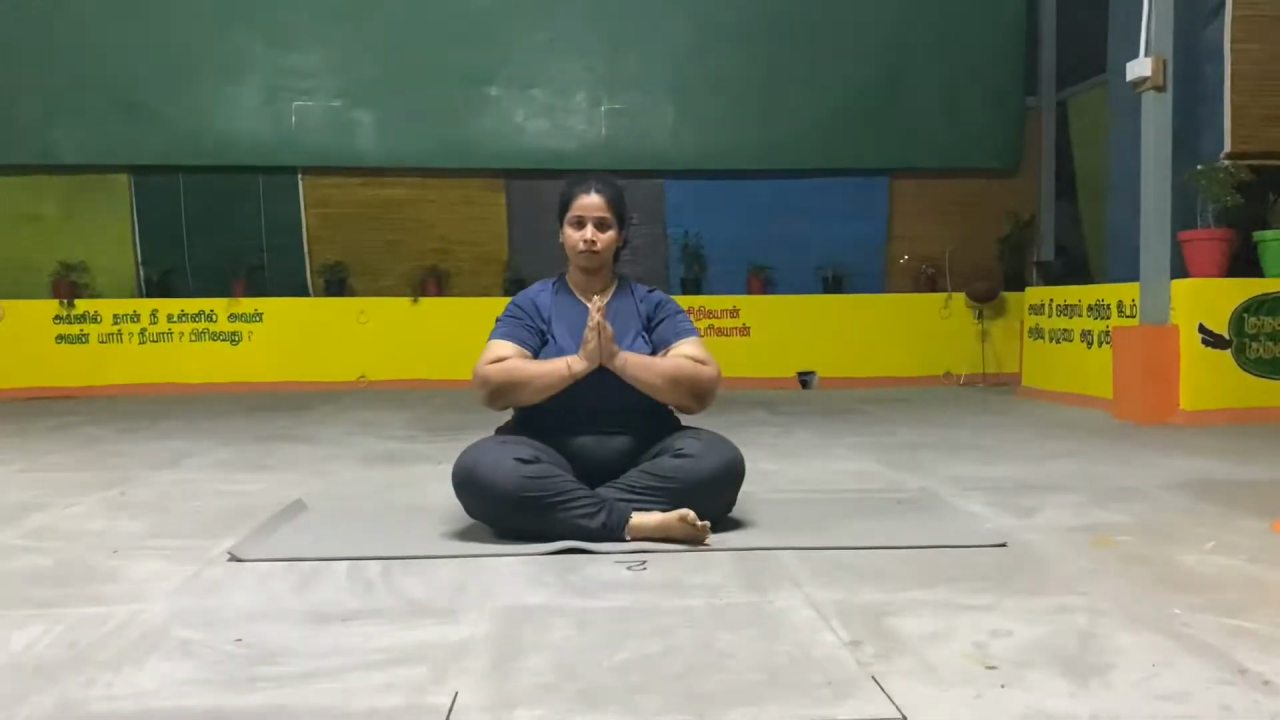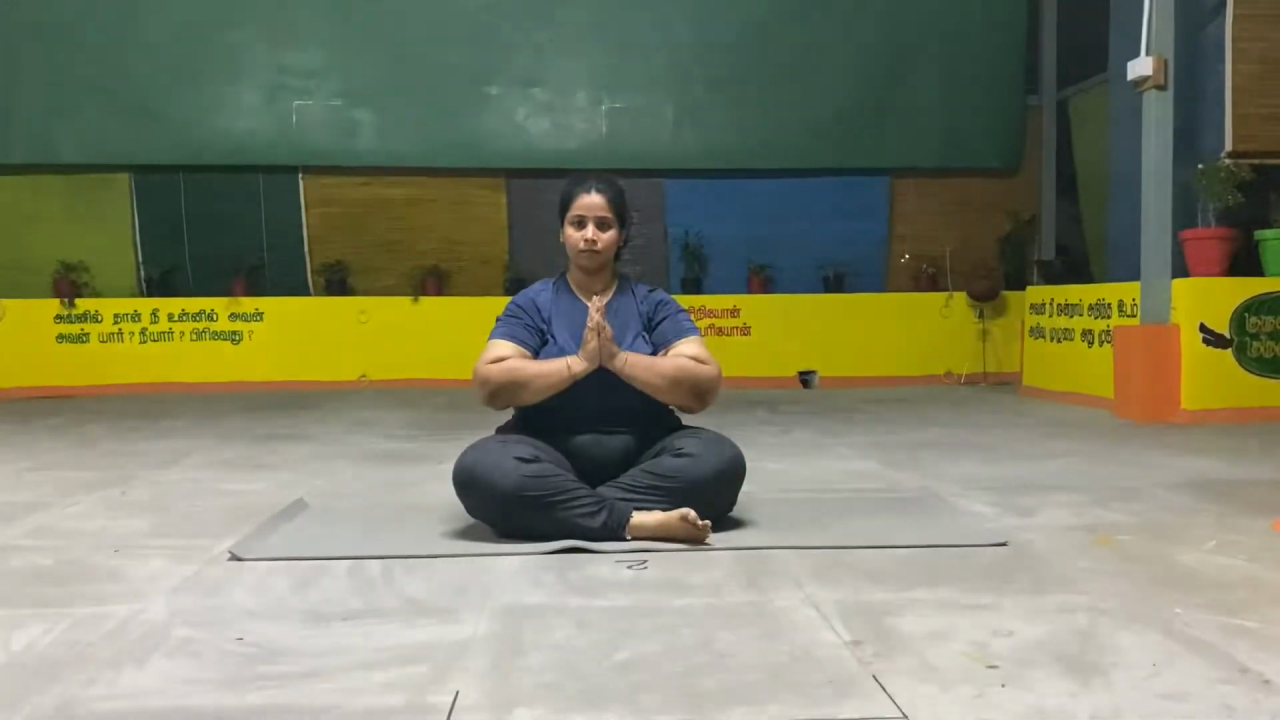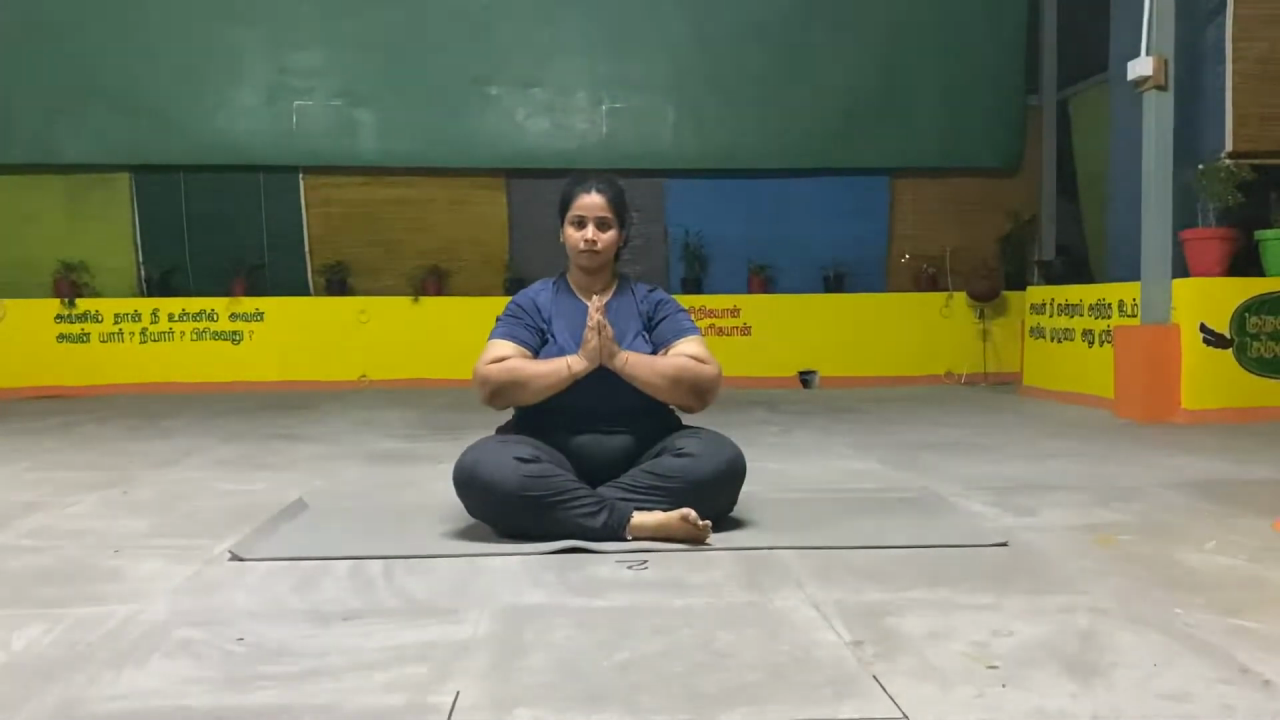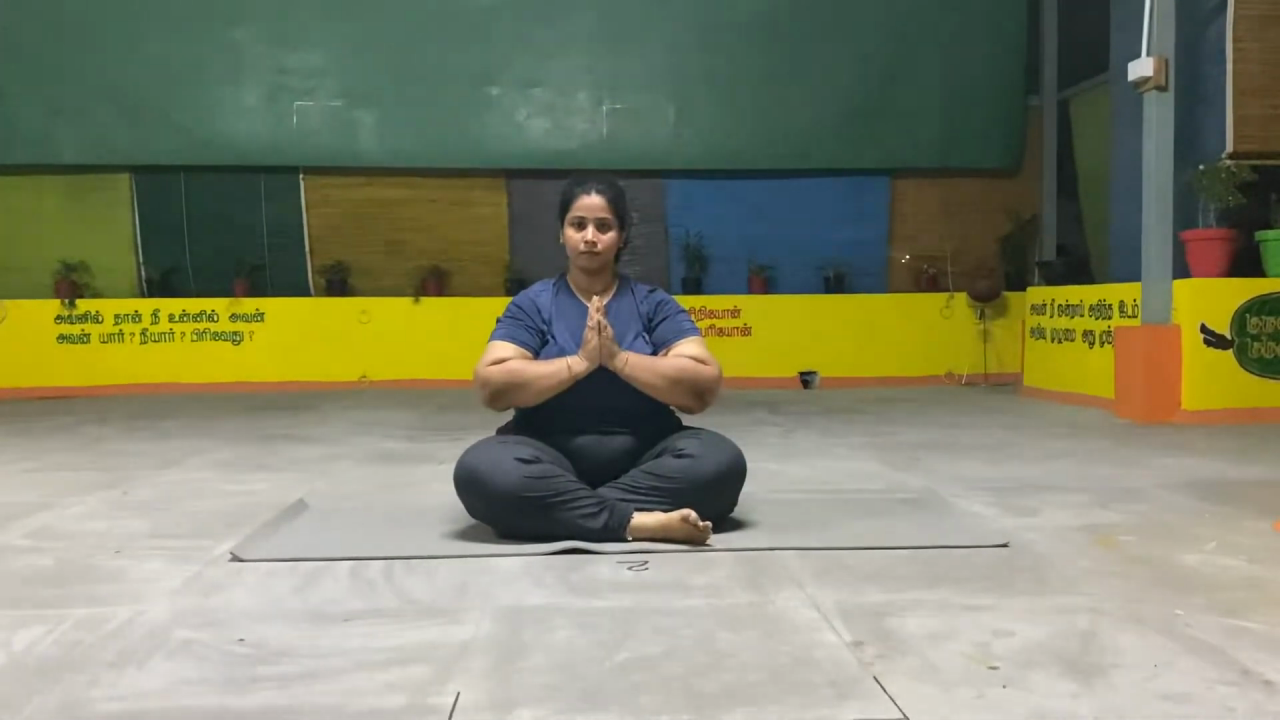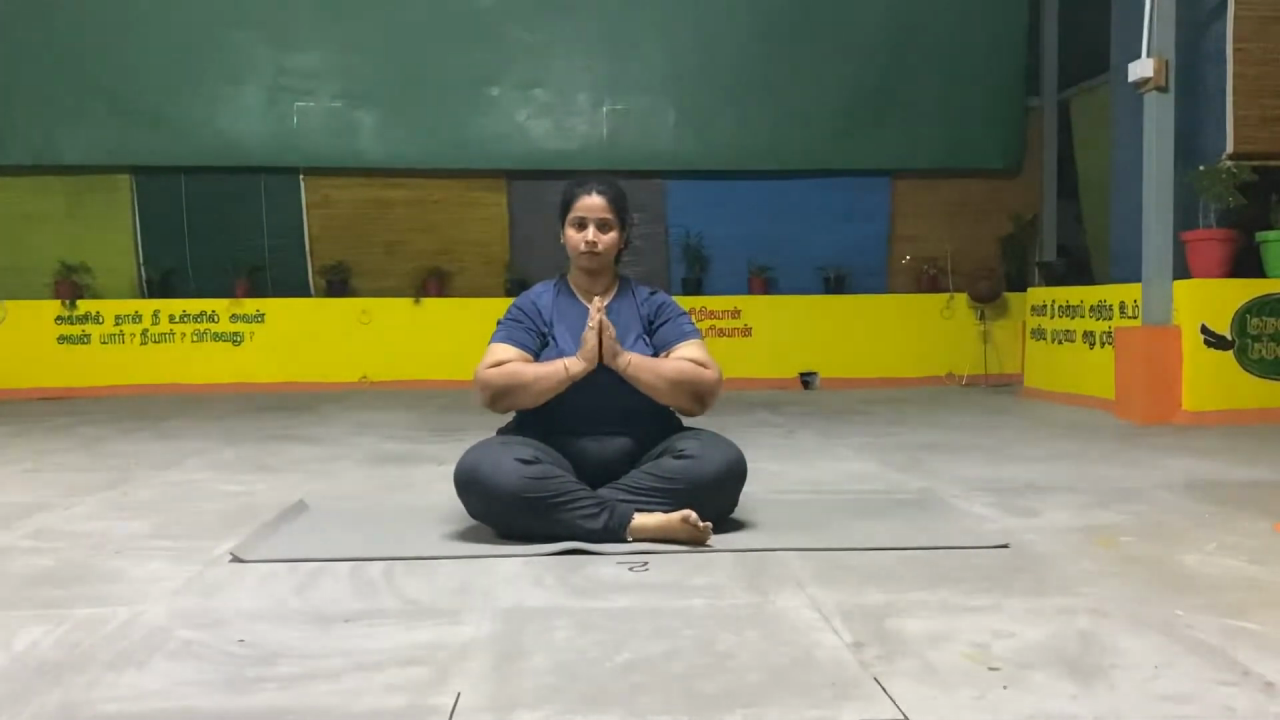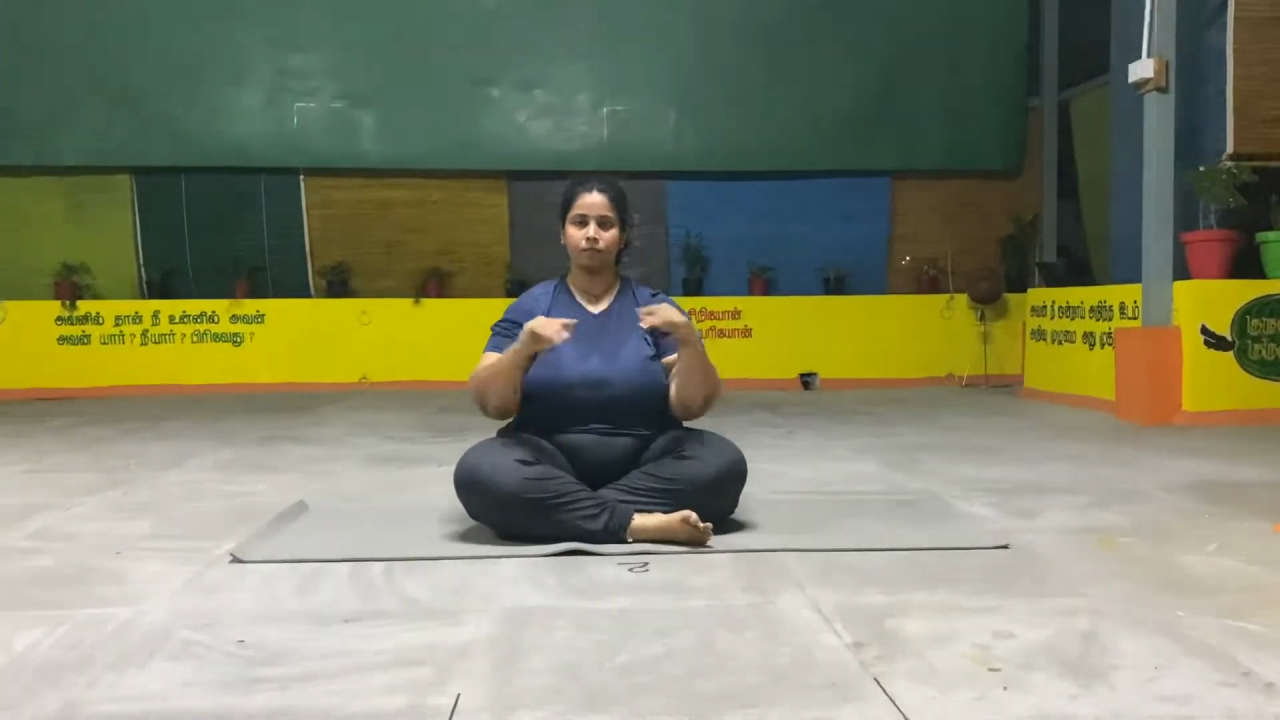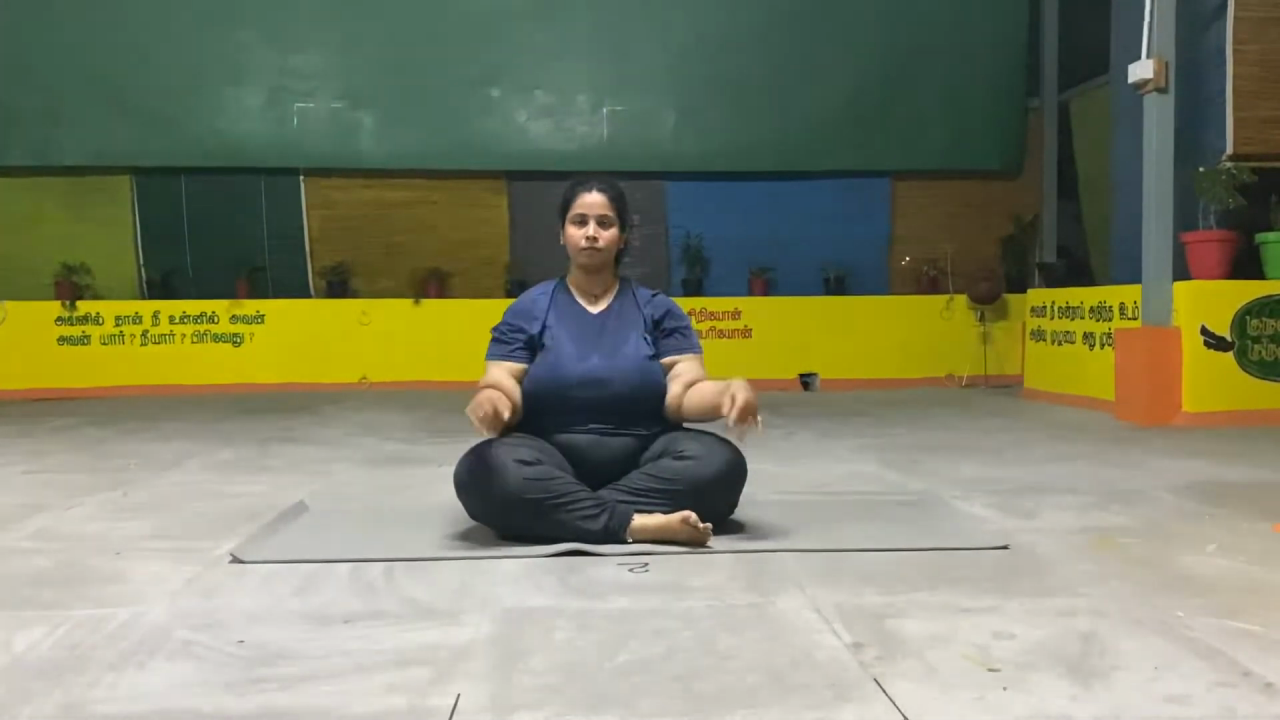
dt=0.3s
person 1, frame 1
left shoulder: (654, 304)
right shoulder: (532, 303)
left elbow: (702, 388)
right elbow: (491, 385)
left wrist: (618, 358)
right wrist: (579, 362)
left hip: (643, 457)
right hip: (550, 458)
left knee: (719, 460)
right knee: (479, 468)
left ankle: (563, 509)
right ankle: (638, 522)
person 1, frame 2
left shoulder: (654, 303)
right shoulder: (532, 303)
left elbow: (703, 388)
right elbow: (490, 385)
left wrist: (618, 358)
right wrist: (578, 363)
left hip: (644, 457)
right hip: (551, 458)
left knee: (719, 459)
right knee: (480, 467)
left ankle: (564, 508)
right ankle: (637, 521)
person 1, frame 3
left shoulder: (654, 303)
right shoulder: (532, 302)
left elbow: (703, 386)
right elbow: (490, 385)
left wrist: (618, 358)
right wrist: (579, 362)
left hip: (644, 457)
right hip: (550, 457)
left knee: (720, 459)
right knee: (481, 468)
left ankle: (564, 508)
right ankle: (640, 521)
person 1, frame 4
left shoulder: (655, 304)
right shoulder: (532, 304)
left elbow: (703, 388)
right elbow: (491, 387)
left wrist: (618, 358)
right wrist: (579, 362)
left hip: (645, 459)
right hip: (551, 459)
left knee: (721, 460)
right knee: (481, 468)
left ankle: (566, 509)
right ankle: (638, 522)
person 1, frame 5
left shoulder: (656, 306)
right shoulder: (533, 305)
left elbow: (702, 393)
right elbow: (493, 390)
left wrist: (621, 358)
right wrist: (578, 363)
left hip: (646, 462)
right hip: (551, 461)
left knee: (720, 461)
right knee: (481, 470)
left ankle: (560, 510)
right ankle: (641, 523)
person 1, frame 6
left shoulder: (657, 306)
right shoulder: (531, 307)
left elbow: (693, 404)
right elbow: (489, 402)
left wrist: (688, 342)
right wrist: (524, 348)
left hip: (648, 463)
right hip: (549, 463)
left knee: (722, 463)
right knee: (480, 471)
left ankle: (562, 511)
right ankle: (639, 523)
person 1, frame 7
left shoulder: (658, 309)
right shoulder: (529, 309)
left elbow: (684, 394)
right elbow: (501, 394)
left wrist: (726, 392)
right wrist: (486, 406)
left hip: (643, 462)
right hip: (552, 463)
left knee: (718, 464)
right knee: (482, 473)
left ankle: (562, 510)
right ankle: (639, 525)
